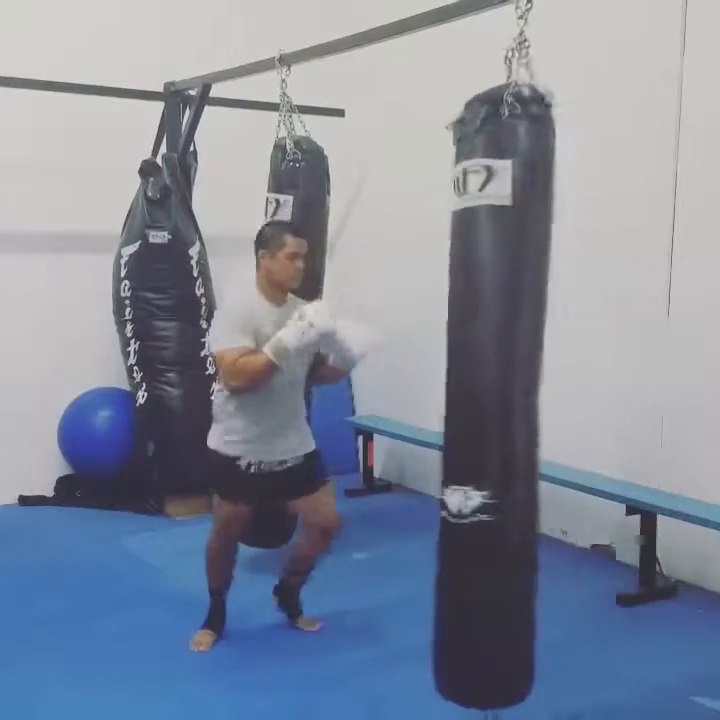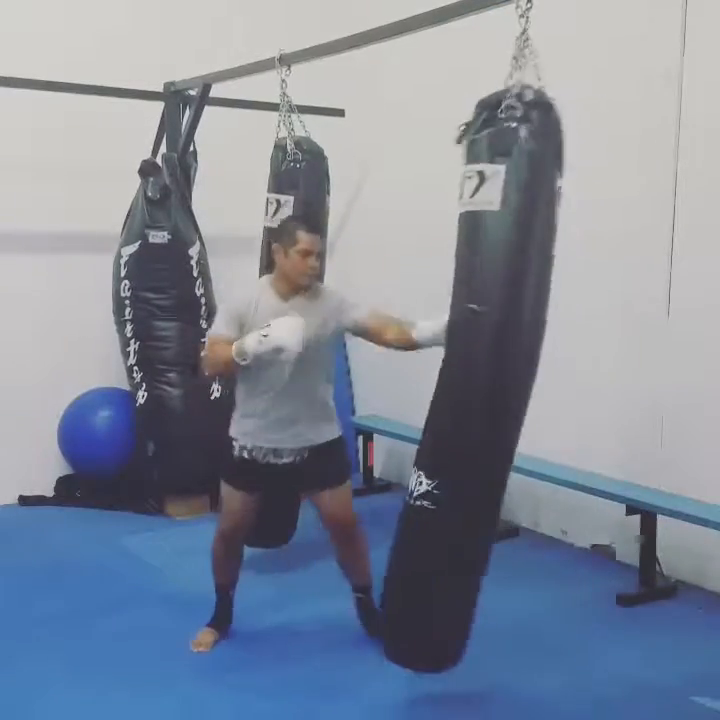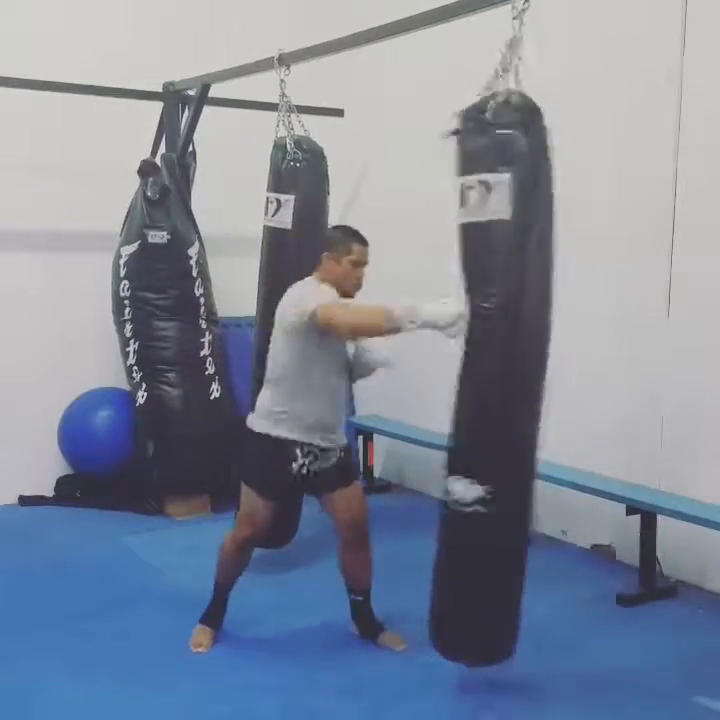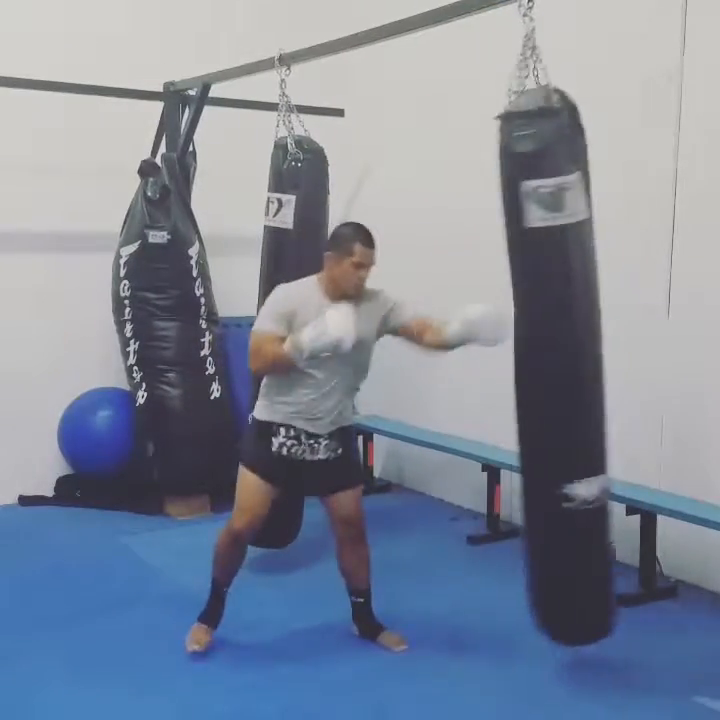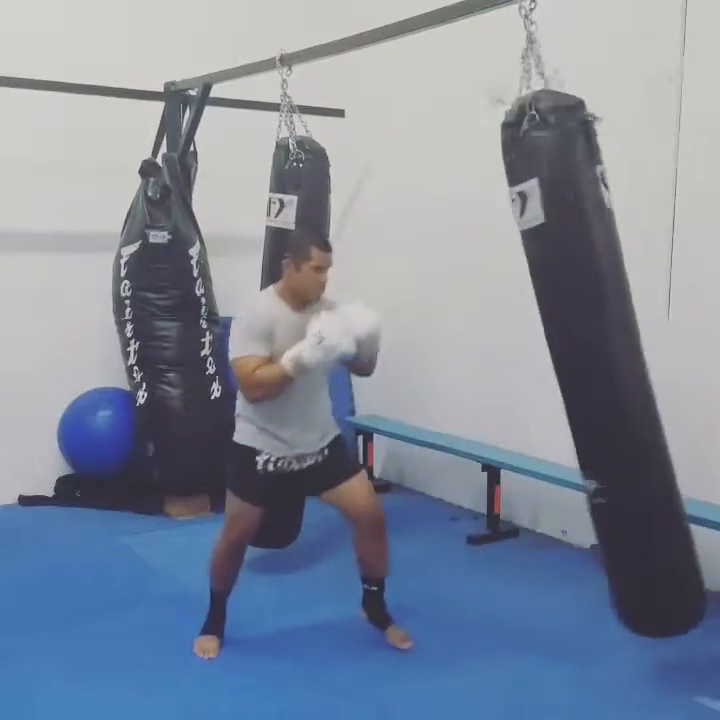
dt=0.3s
person 1, frame 1
left shoulder: (303, 311)
right shoulder: (236, 312)
left elbow: (318, 374)
right elbow: (237, 377)
left wrist: (342, 358)
right wrist: (287, 342)
left hip: (294, 447)
right hip: (238, 450)
left knee: (326, 524)
right knee: (225, 537)
left ankle: (288, 595)
right ankle: (215, 616)
person 1, frame 2
left shoulder: (332, 302)
right shoulder: (242, 304)
left elbow: (386, 331)
right elbow: (213, 364)
left wrist: (431, 332)
right wrist: (250, 346)
left hip: (316, 441)
right hip: (253, 440)
left knee: (345, 527)
right knee: (231, 531)
left ankle: (370, 613)
right ankle: (220, 616)
person 1, frame 3
left shoulder: (345, 306)
right shoulder: (306, 295)
right elbow: (348, 322)
left wrist: (363, 361)
right wrist: (421, 314)
left hip: (327, 441)
right hip: (278, 439)
left knee: (355, 527)
right knee: (249, 534)
left ankle: (365, 618)
right ankle: (214, 614)
person 1, frame 4
left shoulder: (378, 304)
right shoulder: (288, 298)
left elbow: (428, 333)
right elbow: (259, 361)
left wrist: (464, 328)
right wrist: (309, 340)
left hip: (334, 434)
right hip: (277, 427)
left knee: (350, 527)
right knee: (242, 527)
left ankle: (364, 619)
right ankle: (211, 612)
person 1, frame 5
left shoulder: (330, 311)
right shoulder: (255, 316)
left elbow: (362, 367)
right elbow: (252, 384)
left wrist: (366, 344)
right wrist: (305, 354)
left hip: (321, 443)
right hip: (260, 448)
left knee: (371, 517)
right knee: (235, 539)
left ankle: (376, 609)
right ankle: (214, 622)
